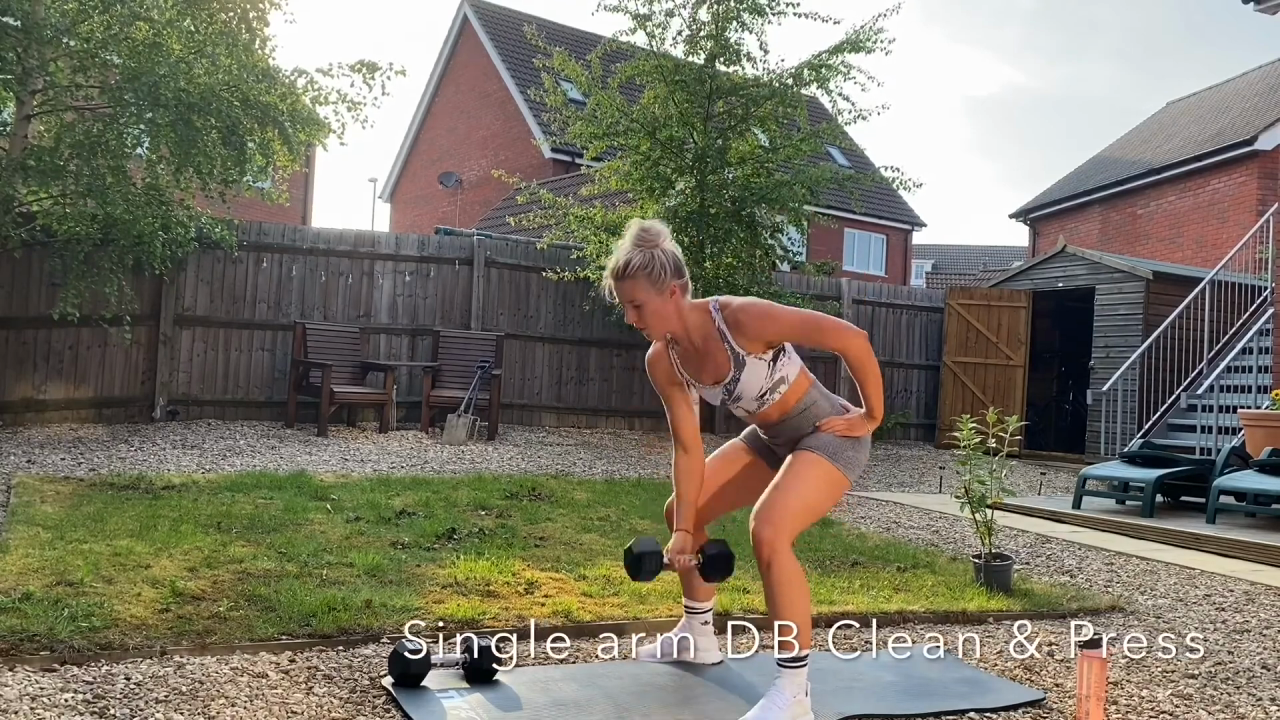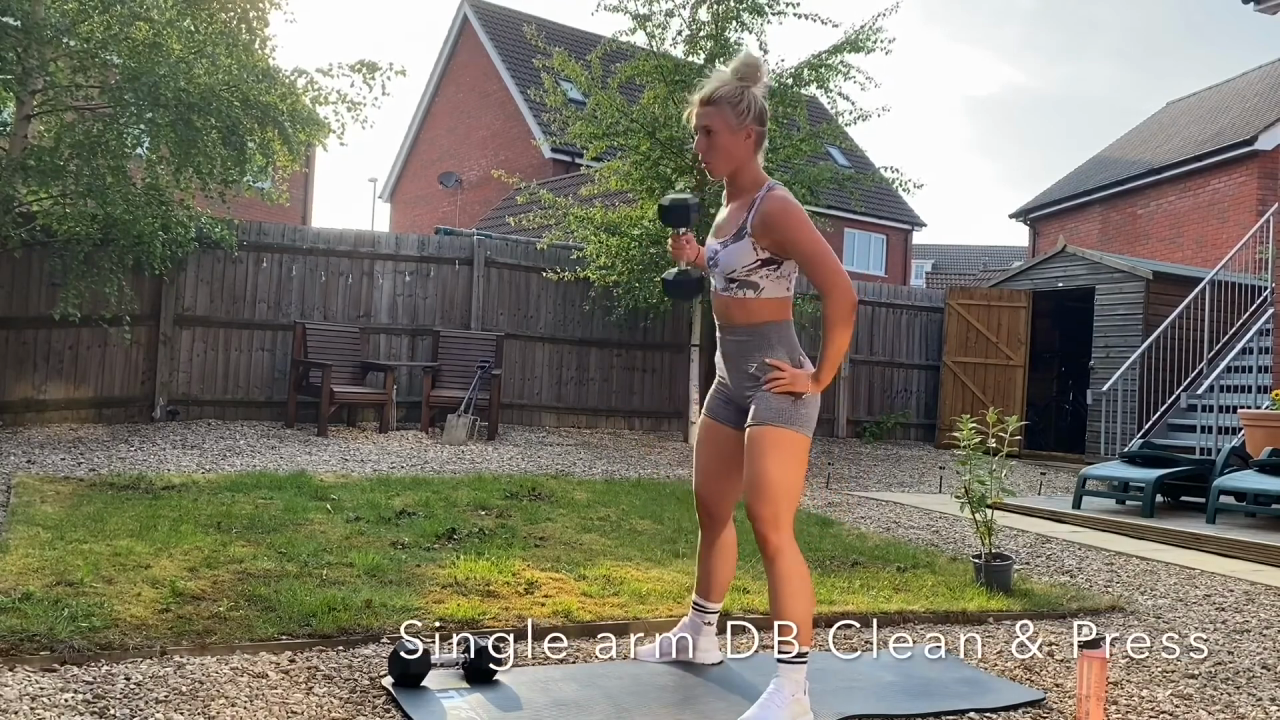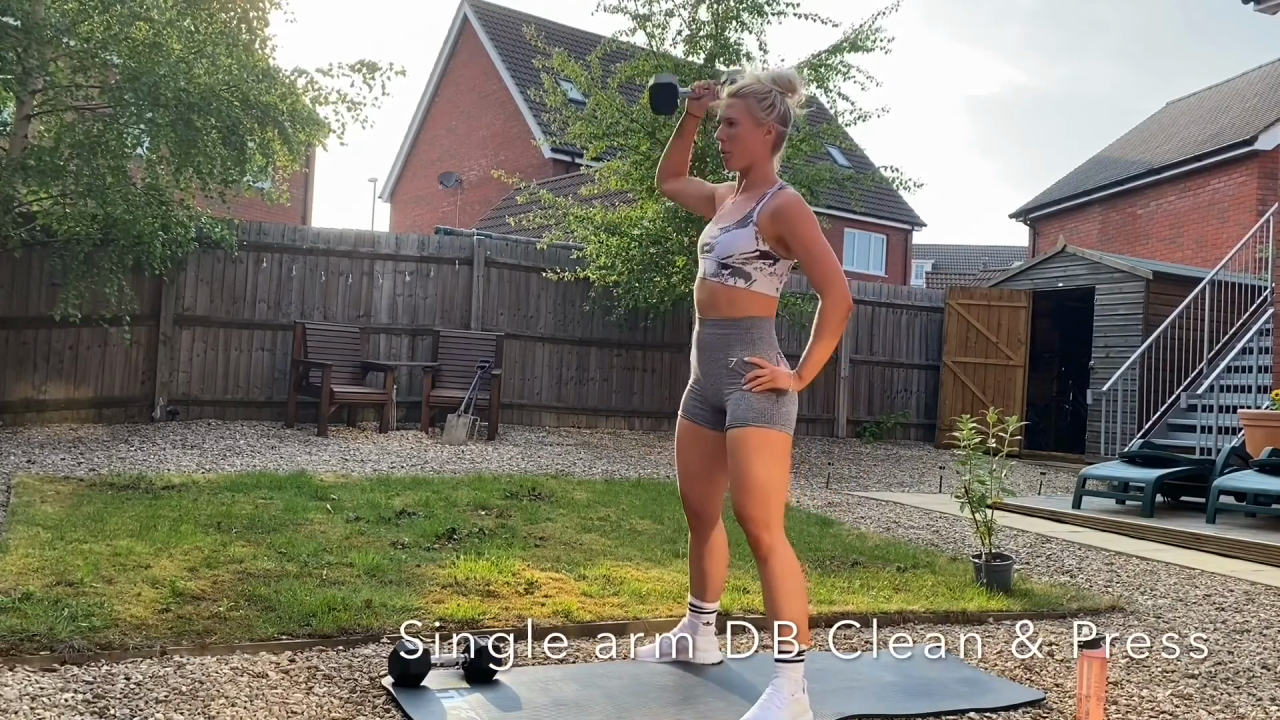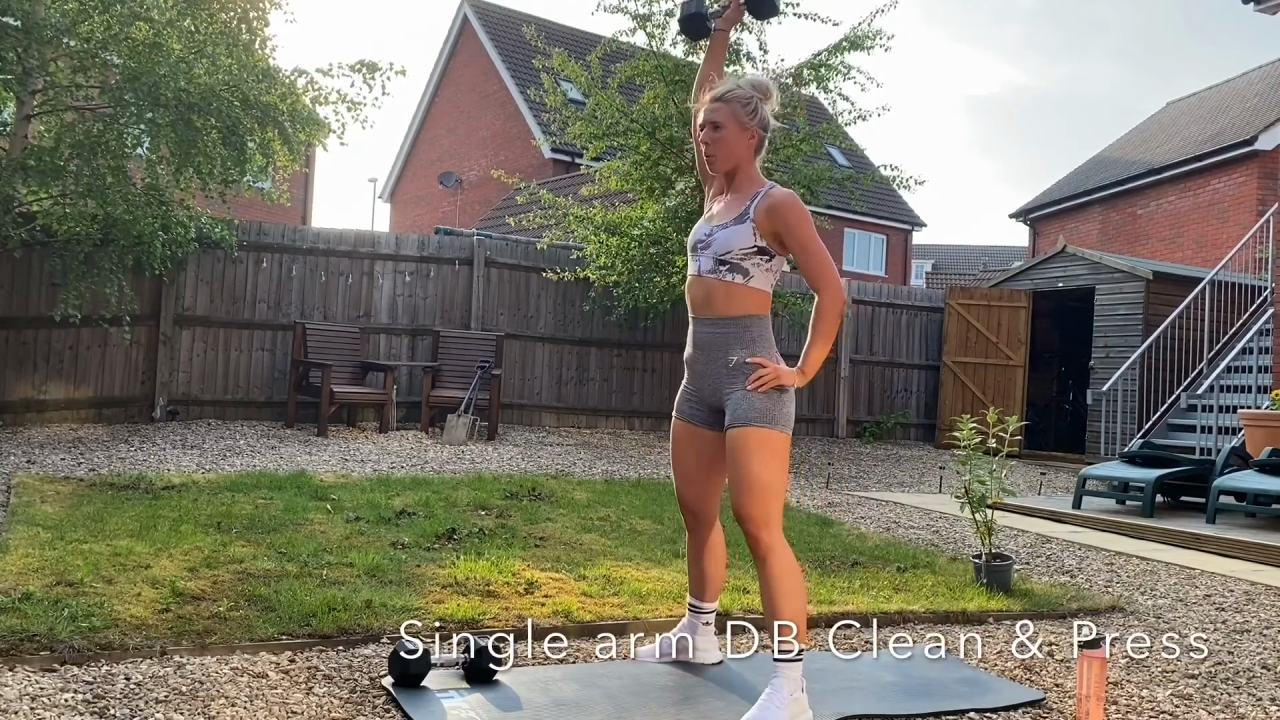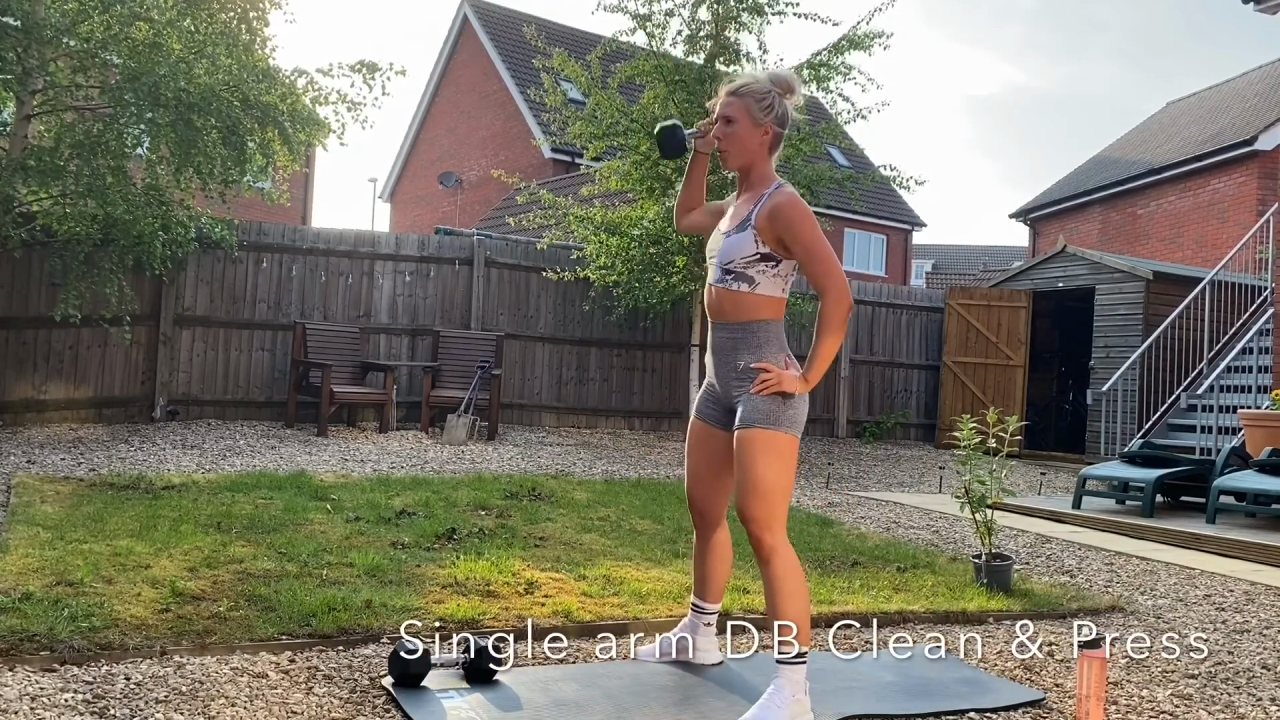
dt=0.3s
person 1, frame 1
left shoulder: (741, 318)
right shoulder: (662, 361)
left elbow: (852, 338)
right elbow: (688, 450)
left wrist: (872, 417)
right wrist: (684, 532)
left hip: (830, 436)
right hip: (771, 439)
left knee: (767, 532)
right knee: (681, 510)
right ankle: (698, 633)
person 1, frame 2
left shoulder: (776, 207)
right shoulder: (729, 202)
left elbow: (841, 295)
left wrist: (822, 378)
right wrist: (692, 258)
left hip: (776, 381)
right hip: (730, 377)
left knee: (770, 528)
right knee: (712, 511)
right ankle: (699, 635)
person 1, frame 3
left shoulder: (784, 206)
right shoulder: (727, 196)
left elbow: (838, 298)
right elbow: (668, 181)
left wrist: (801, 376)
right wrist: (688, 113)
left hip: (751, 378)
right hip: (706, 373)
left knee: (761, 528)
right knee: (699, 513)
right ankle: (699, 635)
person 1, frame 4
left shoulder: (777, 205)
right shoulder: (716, 193)
left elbow: (833, 294)
right elbow: (697, 101)
left wrist: (803, 373)
left hip: (752, 379)
right hip: (700, 375)
left knee: (759, 527)
right knee: (696, 512)
right ankle: (698, 634)
person 1, frame 5
left shoulder: (782, 204)
right shoulder: (737, 200)
left elbow: (838, 296)
right elbow: (684, 218)
left wrist: (808, 377)
right wrist: (696, 156)
left hip: (764, 383)
right hip: (720, 378)
left knee: (764, 528)
right knee: (704, 511)
right ankle: (699, 634)
